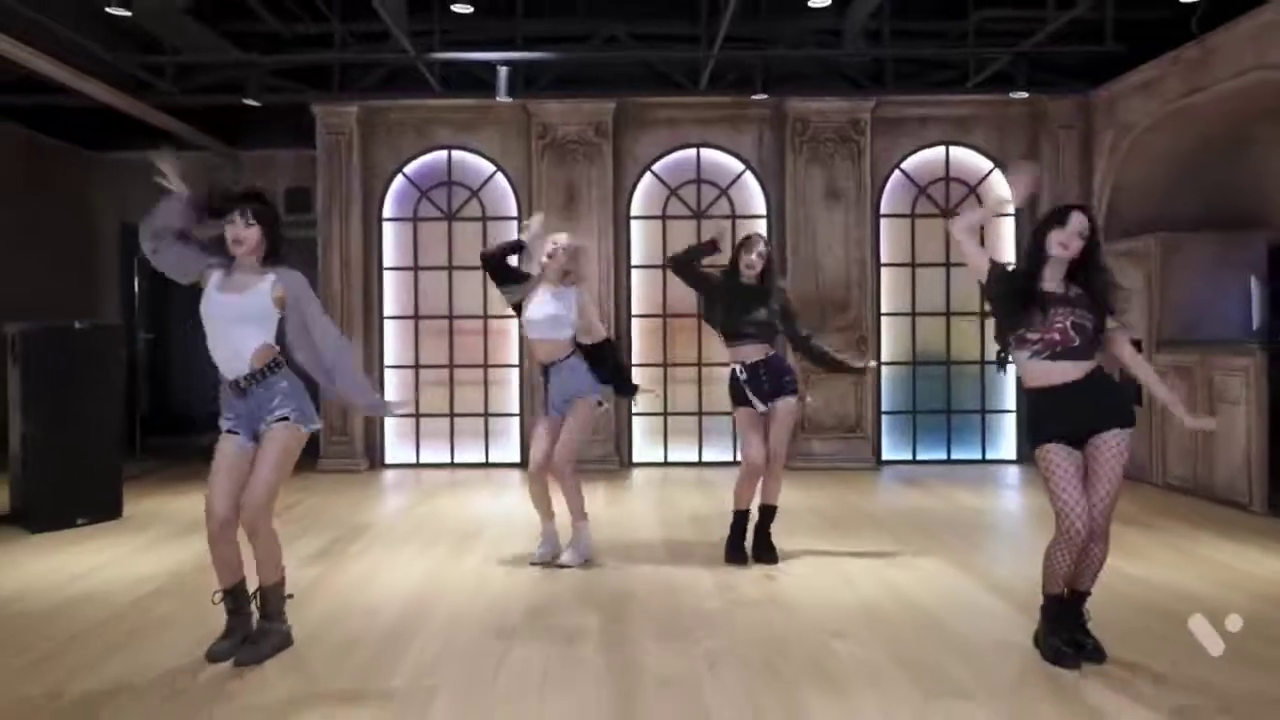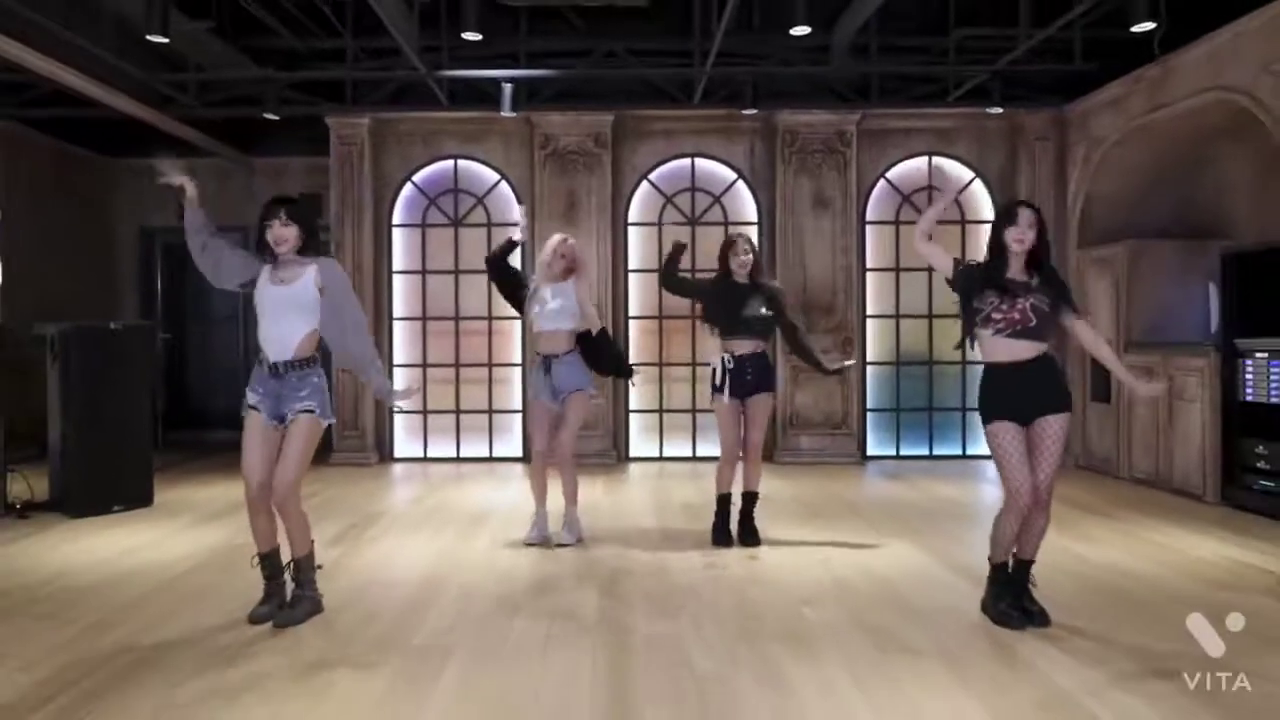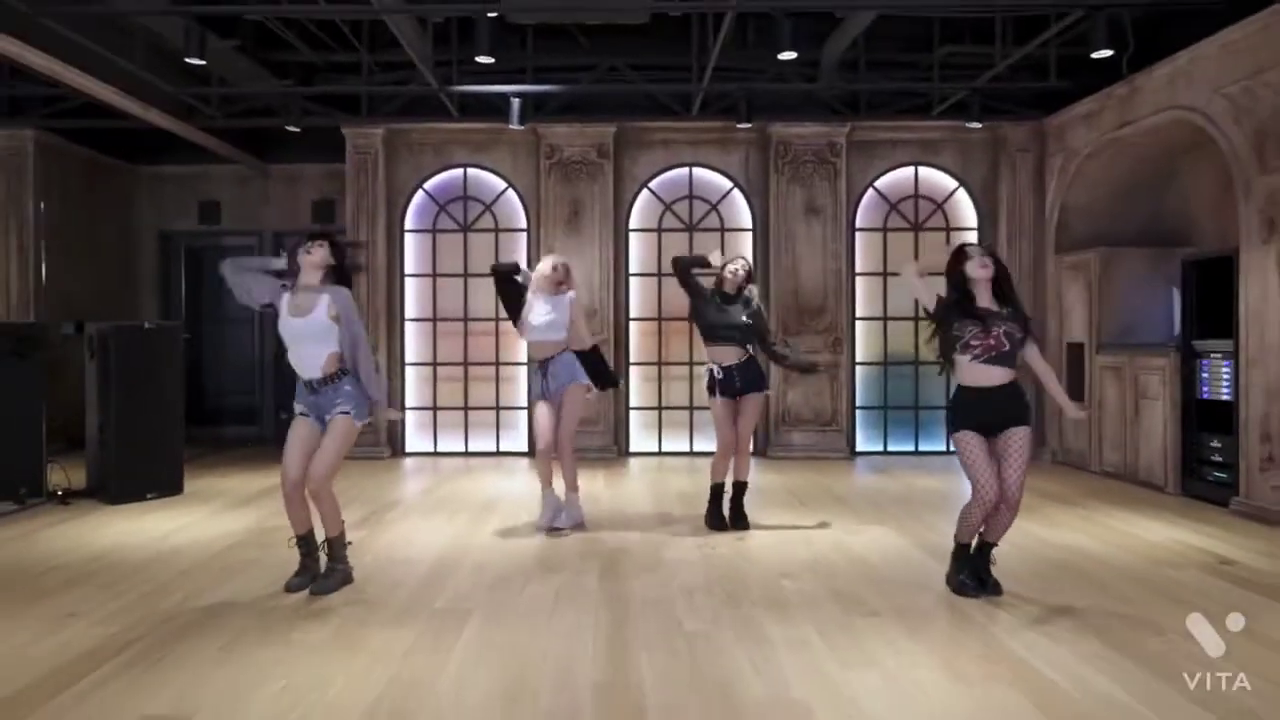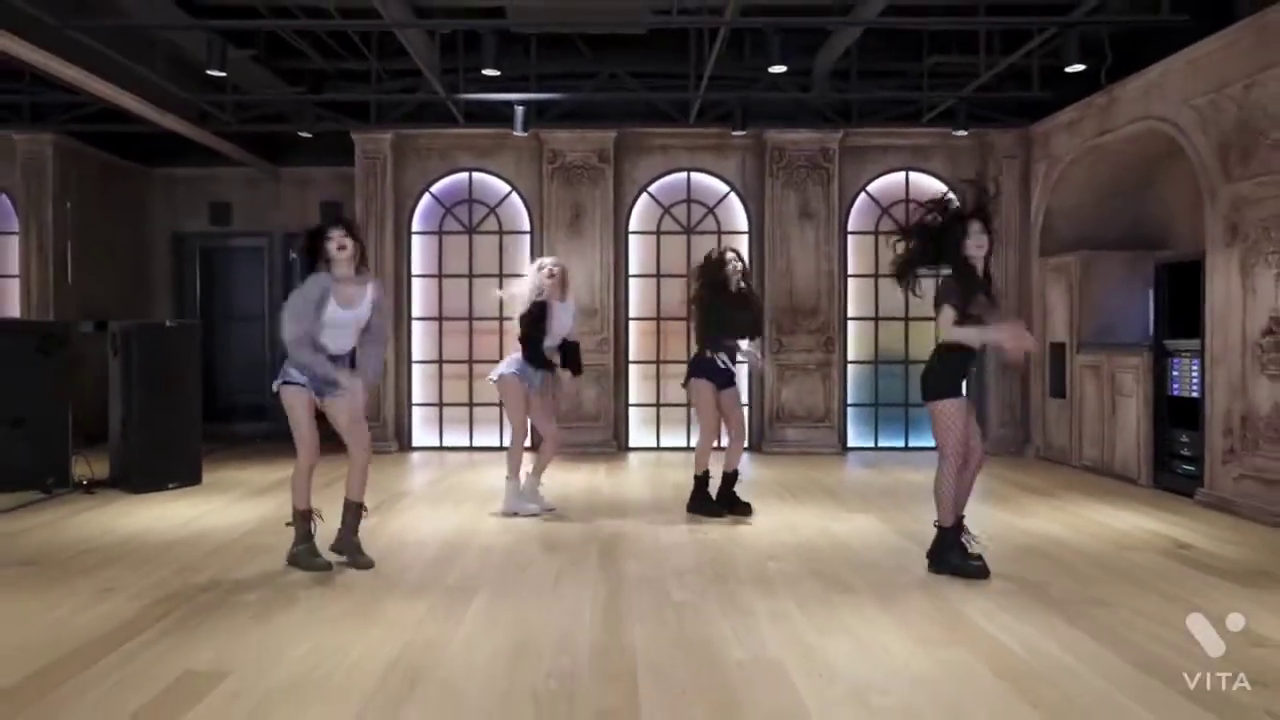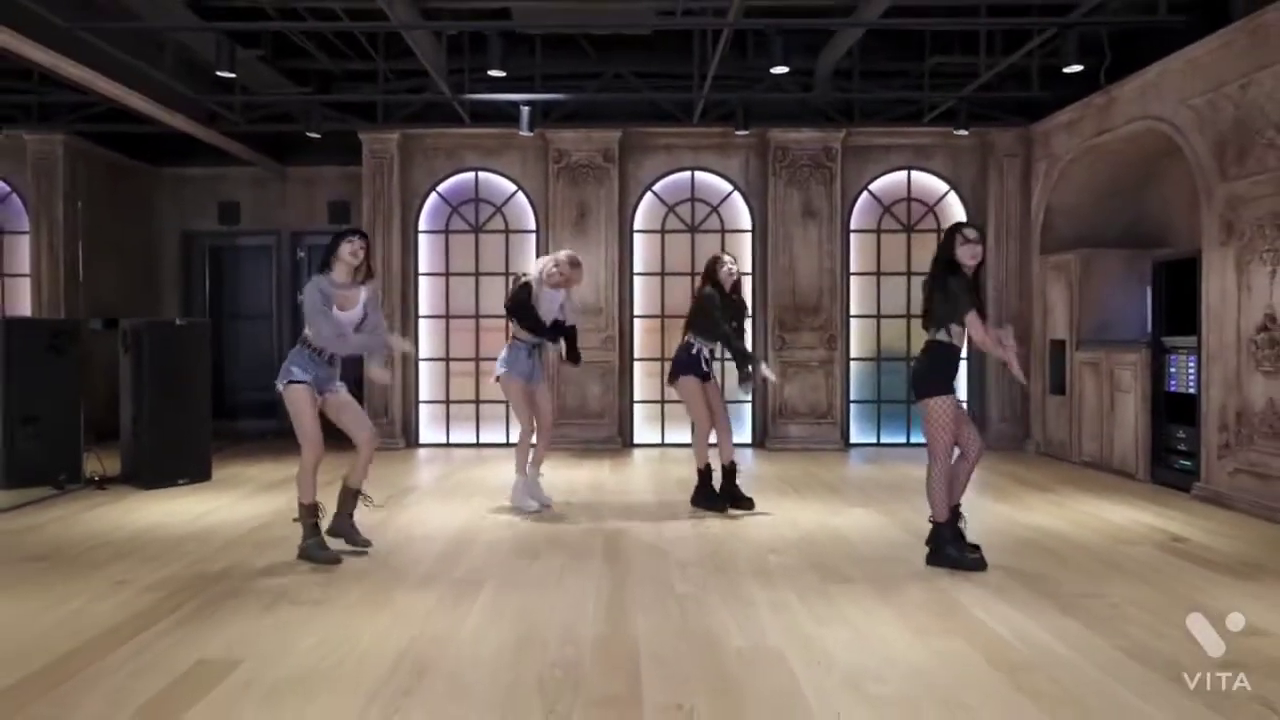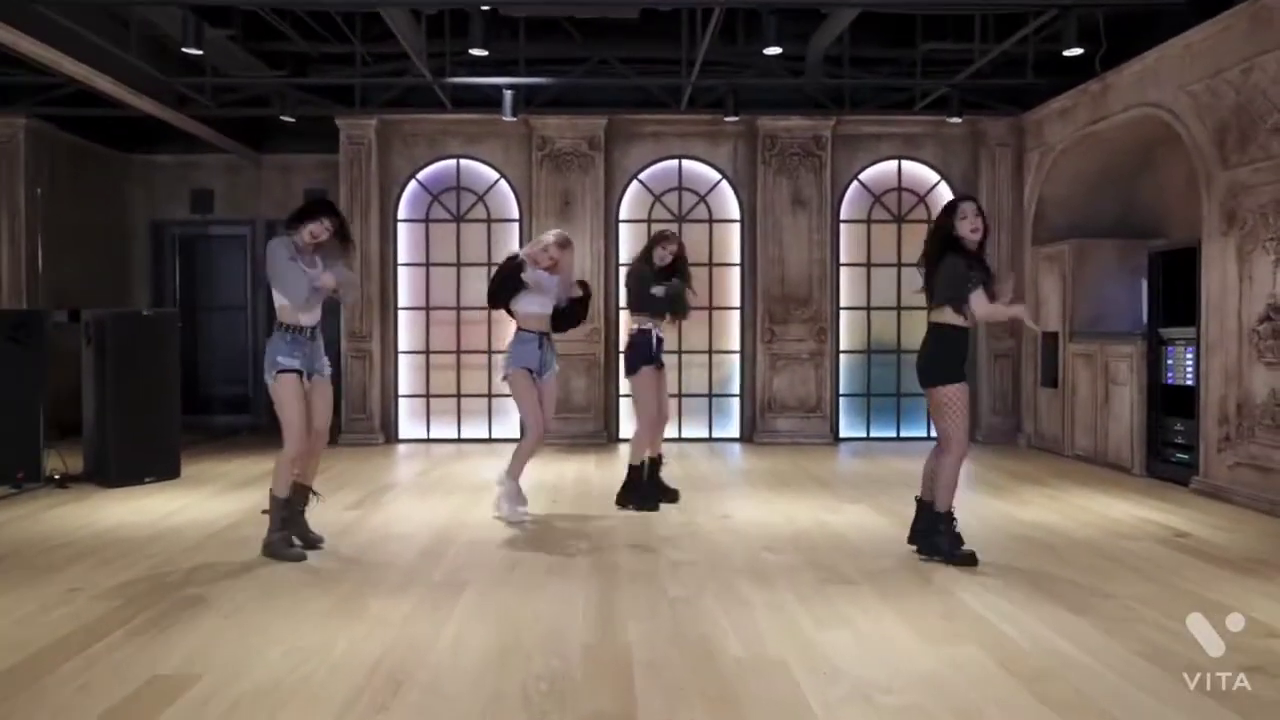
dt=0.5s
person 1, frame 1
left shoulder: (1089, 294)
right shoulder: (1011, 285)
left elbow: (1128, 354)
right elbow: (961, 233)
left wrist: (1179, 409)
right wrist: (1009, 198)
left hip: (1105, 406)
right hip: (1052, 415)
left knee: (1098, 524)
right knee: (1075, 525)
left ankle: (1075, 617)
right ankle: (1050, 622)
person 1, frame 2
left shoulder: (1045, 286)
right shoulder: (972, 277)
left elbow: (1086, 334)
right elbow: (919, 240)
left wrist: (1131, 380)
right wrist: (944, 201)
left hip: (1046, 389)
right hip: (999, 392)
left knee: (1041, 496)
right knee: (1020, 495)
left ankle: (1019, 585)
right ankle: (996, 588)
person 1, frame 3
left shoulder: (1011, 314)
right shoulder: (952, 309)
left elbow: (1036, 362)
right elbow: (911, 273)
left wrist: (1065, 404)
left hip: (1011, 410)
right hip: (968, 412)
left knee: (1011, 497)
right knee: (987, 493)
left ankle: (980, 562)
right ankle: (960, 563)
person 1, frame 4
left shoulder: (980, 282)
right shoulder: (955, 284)
left elbow: (987, 327)
right elbow: (947, 331)
left wrist: (1010, 338)
right wrist: (996, 335)
left hip: (952, 376)
right hip: (943, 376)
left knee: (973, 456)
right knee: (952, 456)
left ankle: (950, 538)
right ankle: (946, 547)
person 1, frame 5
left shoulder: (965, 284)
right shoulder: (955, 283)
left elbow: (985, 332)
right elbow: (979, 338)
left wrist: (1006, 343)
right wrist: (1010, 359)
left hip: (938, 374)
right hip: (933, 374)
left knee: (970, 448)
right knee: (942, 456)
left ankle: (947, 529)
person 1, frame 6
left shoulder: (967, 262)
right shoulder: (958, 262)
left elbow: (971, 312)
right elbow: (984, 313)
left wrist: (1002, 303)
right wrist: (1018, 311)
left hip: (940, 358)
right hip: (943, 359)
left knee: (947, 443)
right knee: (957, 446)
left ankle: (925, 524)
right ankle: (940, 532)
person 2, frame 1
left shoulder: (283, 281)
right shoulder: (213, 271)
left elbow: (323, 338)
right elbow: (155, 241)
left wrist: (365, 396)
right wrist: (179, 197)
left hip: (281, 396)
right hip: (237, 404)
left knee: (256, 512)
right knee: (218, 520)
left ankle: (274, 622)
right ankle: (239, 621)
person 2, frame 2
left shoulder: (325, 270)
right shoulder: (261, 269)
left elbow: (353, 329)
right elbow: (206, 250)
left wrist: (383, 388)
right wrist: (192, 197)
left hip: (304, 386)
right hip: (263, 386)
left knee: (283, 492)
right knee: (255, 491)
left ankle: (307, 590)
right ankle: (273, 587)
person 2, frame 3
left shoulder: (339, 297)
right shoulder: (279, 295)
left elbow: (361, 352)
right elbow: (230, 268)
left wrist: (379, 402)
right wrist: (277, 265)
left hip: (343, 395)
right hip: (307, 397)
left knee: (317, 481)
right knee: (290, 481)
left ankle: (339, 564)
right ankle: (309, 562)
person 2, frame 4
left shoulder: (374, 289)
right shoulder: (316, 285)
left elbow: (375, 342)
right elbow: (295, 340)
left wrist: (364, 381)
right wrist: (339, 375)
left hip: (345, 374)
right hip: (302, 371)
left knee: (361, 446)
right knee: (308, 453)
left ankle: (348, 536)
right ankle: (301, 544)
person 2, frame 5
left shoulder: (367, 294)
right shoulder: (317, 287)
left elbow: (373, 334)
right elbow: (334, 335)
left wrist: (375, 360)
right wrist: (388, 341)
left hip: (330, 372)
right hip: (302, 367)
left knee: (367, 437)
right knee: (313, 450)
person 2, frame 6
left shoulder: (320, 257)
right shoulder: (280, 248)
left elbow: (344, 289)
right elbow: (300, 295)
left wrist: (342, 276)
left hip: (314, 347)
right hip: (286, 349)
left knee: (319, 438)
right knee: (296, 442)
left ankle: (295, 516)
right ankle: (276, 533)
person 3, frame 1
left shoulder: (576, 296)
right shoulder: (529, 289)
left elbow: (598, 341)
right elbow: (491, 260)
left wrist: (625, 384)
right wrist: (524, 241)
left hip: (578, 381)
right hip: (549, 383)
left knee: (561, 463)
right knee: (536, 466)
left ankle: (581, 540)
right ankle: (549, 538)
person 3, frame 2
left shoulder: (574, 289)
right shoulder: (529, 288)
left elbow: (595, 331)
right elbow: (494, 265)
left wrist: (621, 367)
right wrist: (515, 240)
left hip: (573, 375)
right hip: (540, 374)
left knee: (564, 452)
right knee: (539, 453)
left ankle: (571, 522)
right ankle: (540, 521)
person 3, frame 3
left shoulder: (570, 300)
right shoulder: (526, 298)
left elbow: (584, 344)
right elbow: (499, 272)
left wrist: (609, 378)
right wrist: (526, 273)
left hip: (569, 372)
right hip: (542, 378)
left knee: (565, 443)
right knee: (543, 446)
left ankle: (572, 507)
right ankle: (549, 501)
person 3, frame 4
left shoulder: (567, 306)
right shoulder: (539, 303)
left elbow: (569, 343)
right elbow: (530, 345)
left wrist: (572, 369)
right wrist: (552, 371)
left hip: (536, 374)
right hip: (515, 368)
left knee: (552, 437)
right knee: (520, 432)
left ankle: (530, 490)
right ankle: (512, 496)
person 3, frame 5
left shoulder: (561, 297)
right shoulder: (526, 285)
left elbow: (564, 333)
right elbow: (516, 310)
left wrist: (572, 355)
right wrist: (553, 330)
left hip: (537, 360)
right hip: (514, 358)
left knee: (546, 426)
right knee: (528, 426)
left ankle: (532, 484)
right ankle: (521, 488)
person 3, frame 6
left shoulder: (556, 281)
right shoulder: (516, 266)
left elbow: (569, 320)
right elbow: (495, 299)
left wrist: (580, 295)
right wrist: (519, 276)
left hip: (547, 352)
right hip: (522, 350)
left knee: (540, 431)
right knee: (535, 428)
left ankle: (511, 482)
right ankle: (506, 493)
person 4, frame 1
left shoulder: (774, 295)
right shoulder: (720, 288)
left elbow: (802, 342)
right elbow: (680, 265)
left wrist: (846, 365)
right wrist: (714, 246)
left hip: (780, 377)
right hip: (745, 381)
left knee: (776, 461)
right knee: (754, 462)
left ankle: (763, 535)
right ankle: (737, 536)
person 4, frame 2
left shoulder: (767, 292)
right shoulder: (715, 289)
left elbow: (791, 332)
right elbow: (669, 283)
left wrist: (823, 366)
right wrist: (677, 249)
left hip: (760, 372)
right hip: (727, 373)
left knee: (753, 450)
right knee: (731, 451)
left ankle: (747, 519)
right ankle: (721, 520)
person 4, frame 3
left shoulder: (750, 305)
right shoulder: (705, 296)
left elbow: (768, 348)
right elbow: (678, 264)
left wrist: (802, 365)
right wrist: (707, 261)
left hip: (751, 376)
right hip: (720, 378)
left knee: (743, 444)
right knee: (726, 445)
left ankle: (737, 506)
right ankle: (715, 507)
person 4, frame 4
left shoulder: (746, 298)
right shoulder: (710, 298)
left elbow: (755, 331)
right elbow: (705, 339)
left wrist: (751, 349)
right wrist: (740, 349)
left hip: (727, 368)
right hip: (705, 366)
left knee: (738, 433)
right knee: (710, 431)
left ankle: (727, 493)
right ankle: (699, 495)
person 4, frame 5
left shoulder: (735, 303)
right shoulder: (709, 296)
left elbow: (736, 342)
right elbow: (725, 336)
left wrist: (750, 370)
right wrist: (752, 368)
left hip: (707, 363)
right hip: (688, 362)
left knee: (722, 424)
right knee: (703, 424)
left ankle: (729, 486)
right ankle: (704, 489)
person 4, frame 6
left shoulder: (666, 278)
right shoulder: (639, 272)
left elbow: (678, 311)
right elbow: (652, 304)
left wrist: (677, 291)
right wrist: (674, 290)
left hip: (653, 347)
right hip: (642, 346)
left knee: (659, 417)
right knee: (648, 420)
left ankle: (651, 480)
right ankle: (632, 488)
